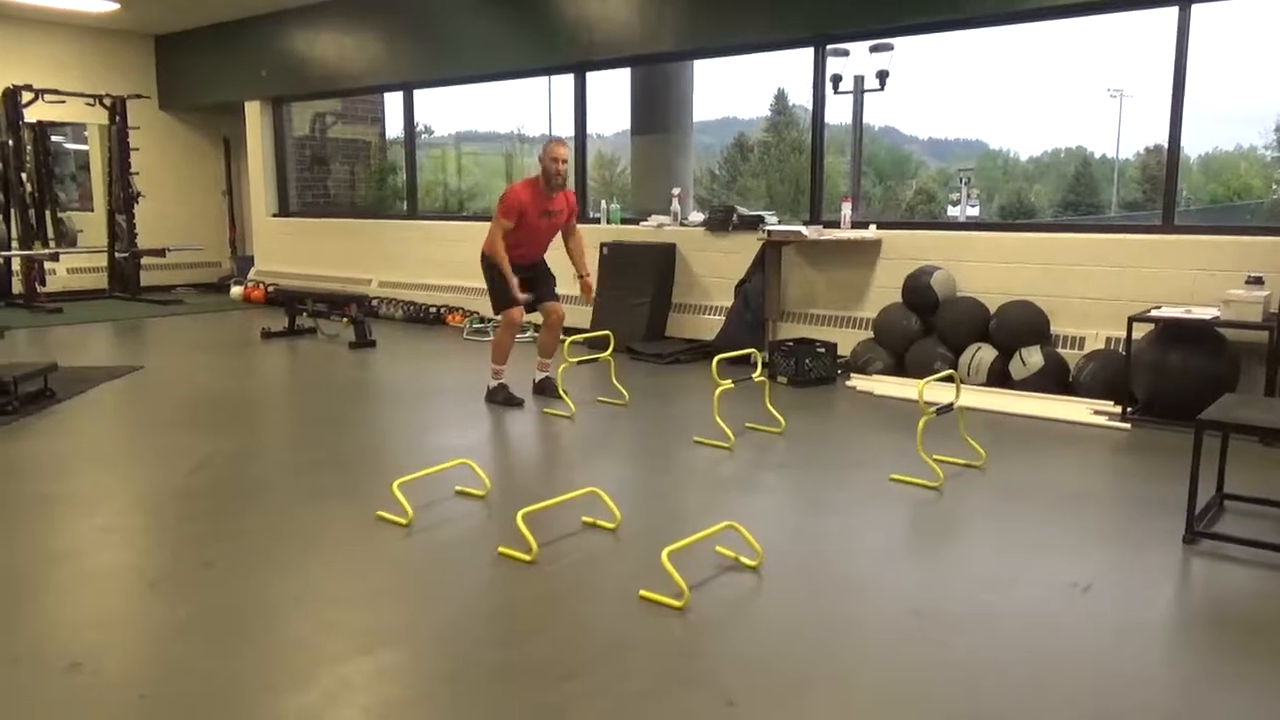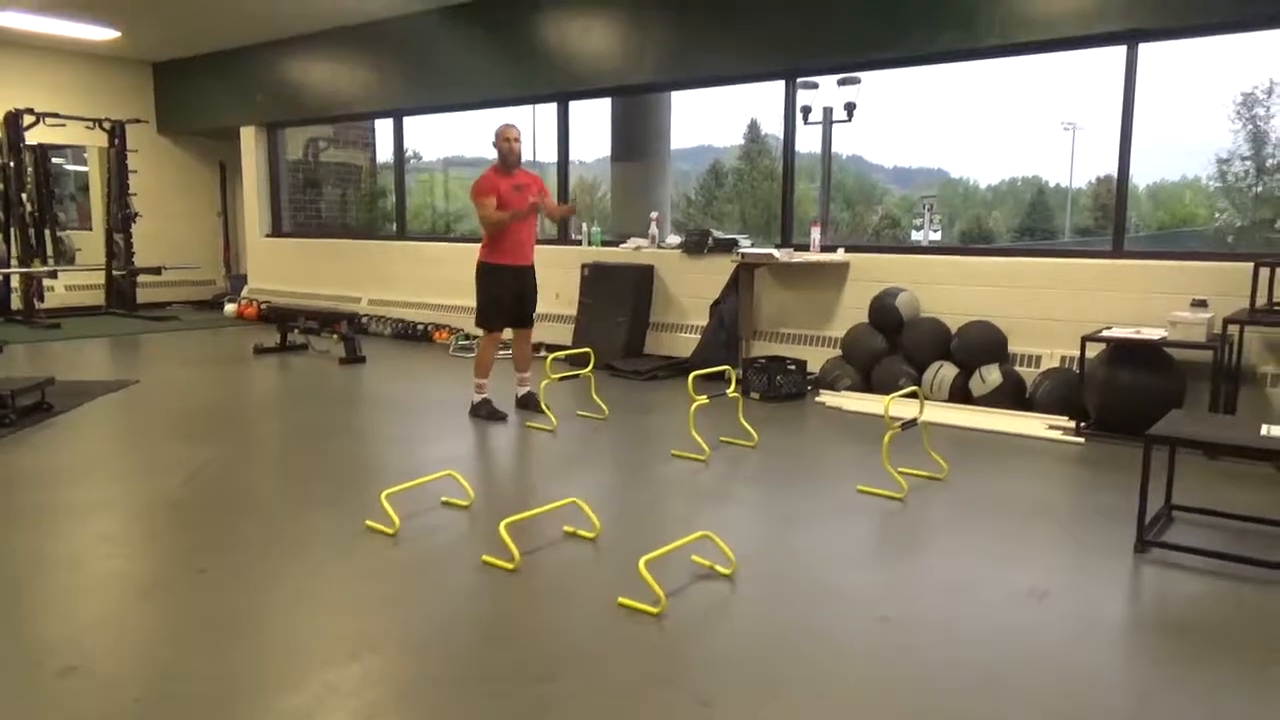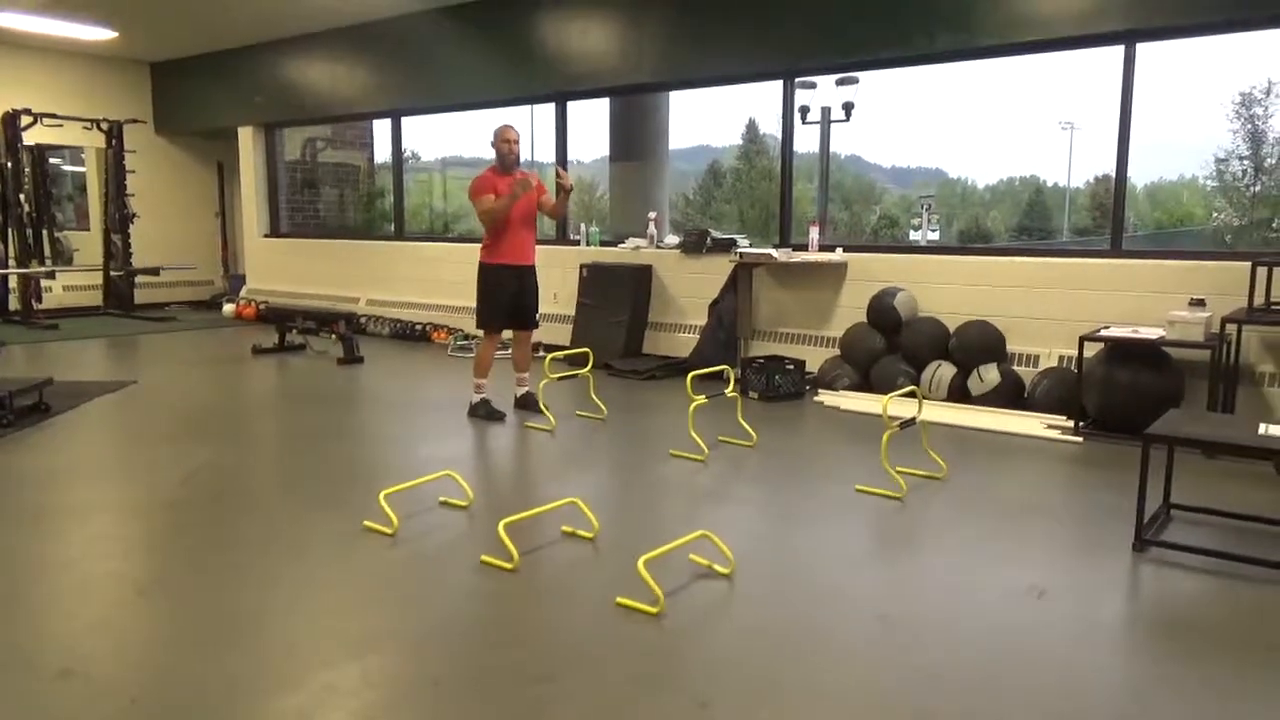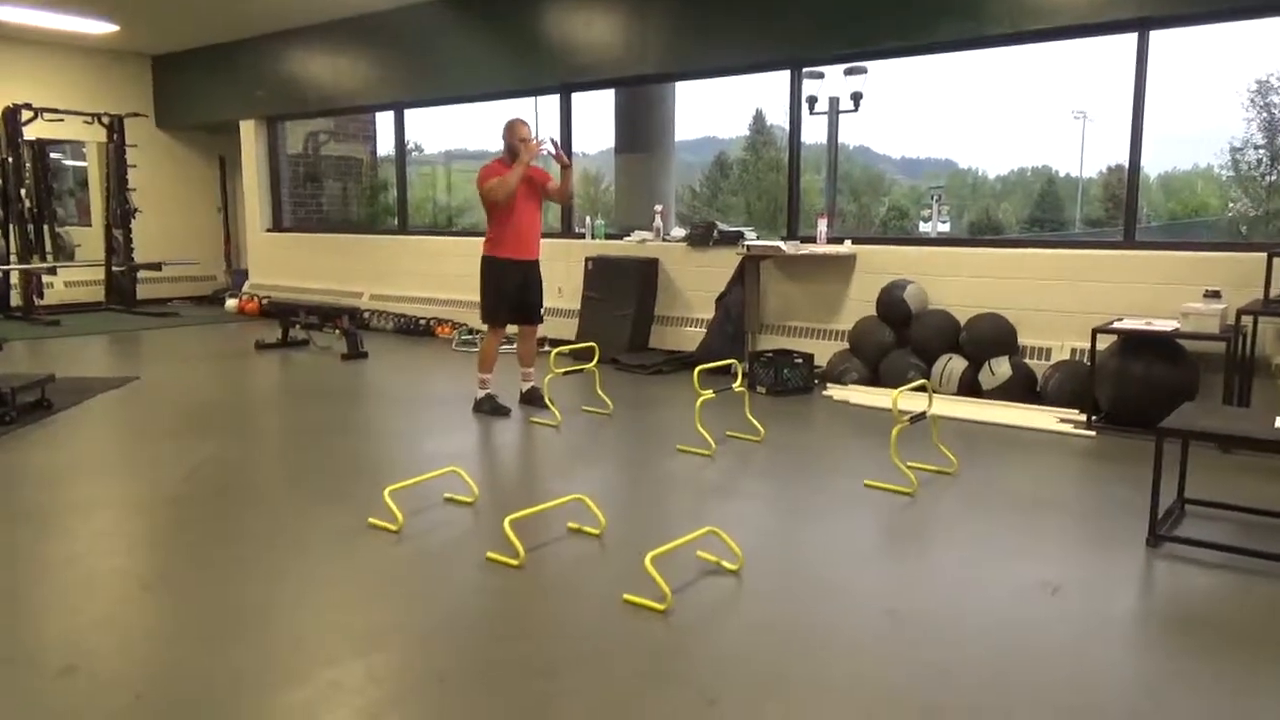
dt=0.4s
person 1, frame 1
left shoulder: (568, 199)
right shoulder: (518, 195)
left elbow: (571, 235)
right elbow: (495, 238)
left wrist: (583, 274)
right wrist: (510, 279)
left hip: (534, 263)
right hip: (502, 263)
left knee: (556, 314)
right knee: (513, 318)
left ankle: (542, 378)
right ankle: (495, 385)
person 1, frame 2
left shoulder: (533, 180)
right shoulder: (487, 181)
left elbow: (553, 212)
right elbow: (488, 221)
left wrist: (569, 210)
right wrist: (521, 211)
left hip: (525, 268)
right hip: (495, 268)
left knee: (524, 333)
right knee: (492, 334)
left ankle: (524, 392)
right ankle: (479, 399)
person 1, frame 3
left shoulder: (532, 180)
right shoulder: (484, 181)
left elbow: (556, 214)
right elbow: (487, 218)
left wrist: (565, 192)
right wrist: (515, 194)
left hip: (526, 268)
right hip: (496, 268)
left knee: (525, 333)
right knee: (492, 334)
left ankle: (522, 392)
right ankle: (478, 399)
person 1, frame 4
left shoulder: (537, 173)
right shoulder: (490, 171)
left elbow: (564, 197)
right elbow: (499, 194)
left wrist: (565, 166)
right wrist: (522, 161)
left hip: (530, 262)
right hip: (499, 261)
left knee: (530, 327)
right knee: (497, 328)
left ankle: (528, 387)
right ankle: (483, 394)
